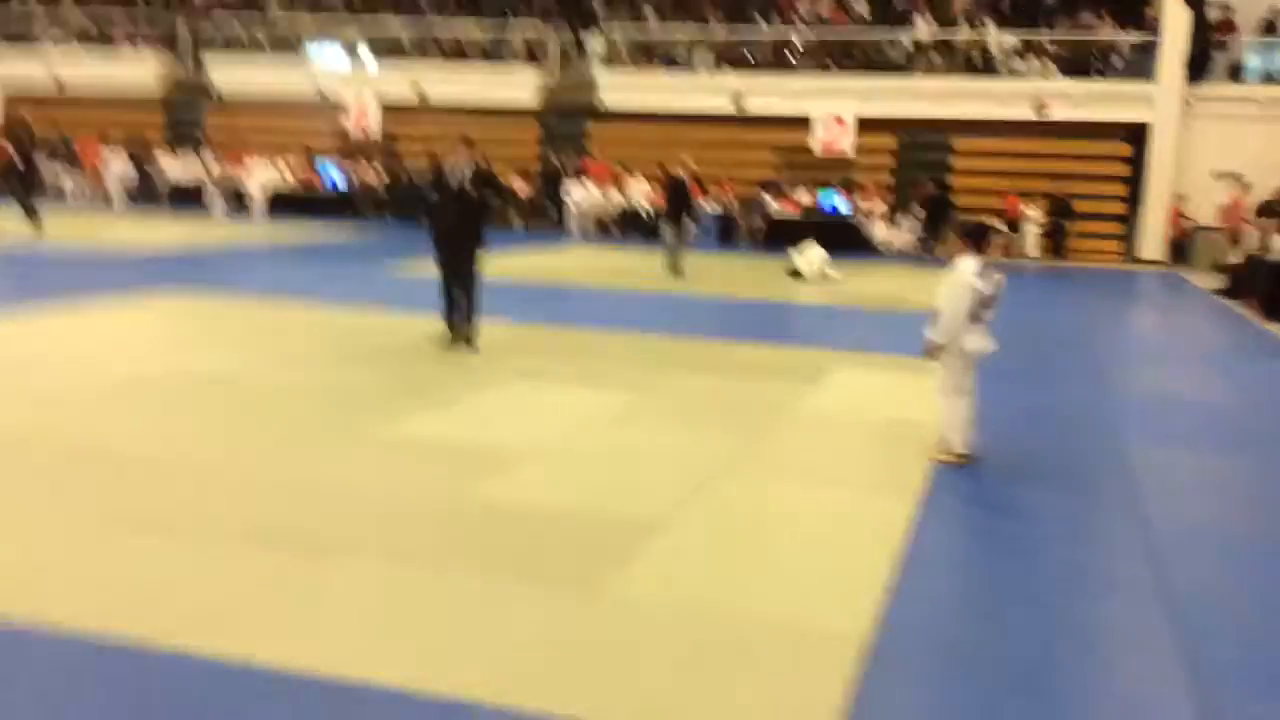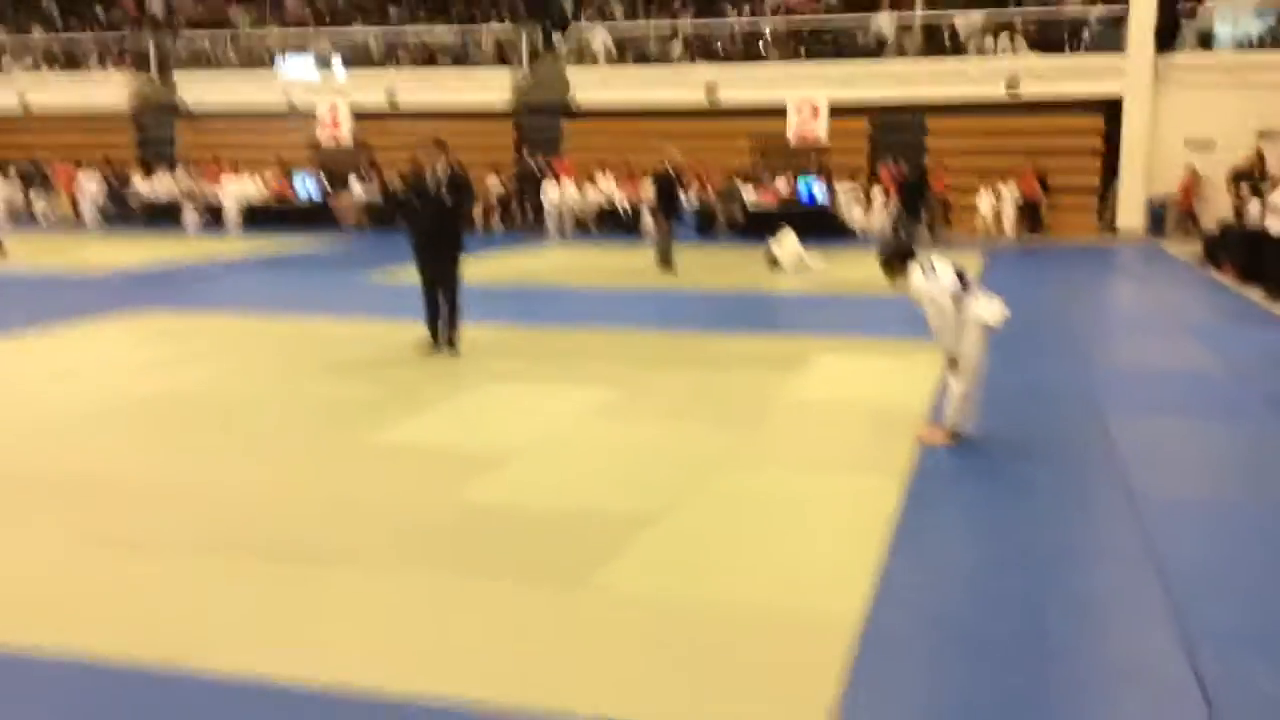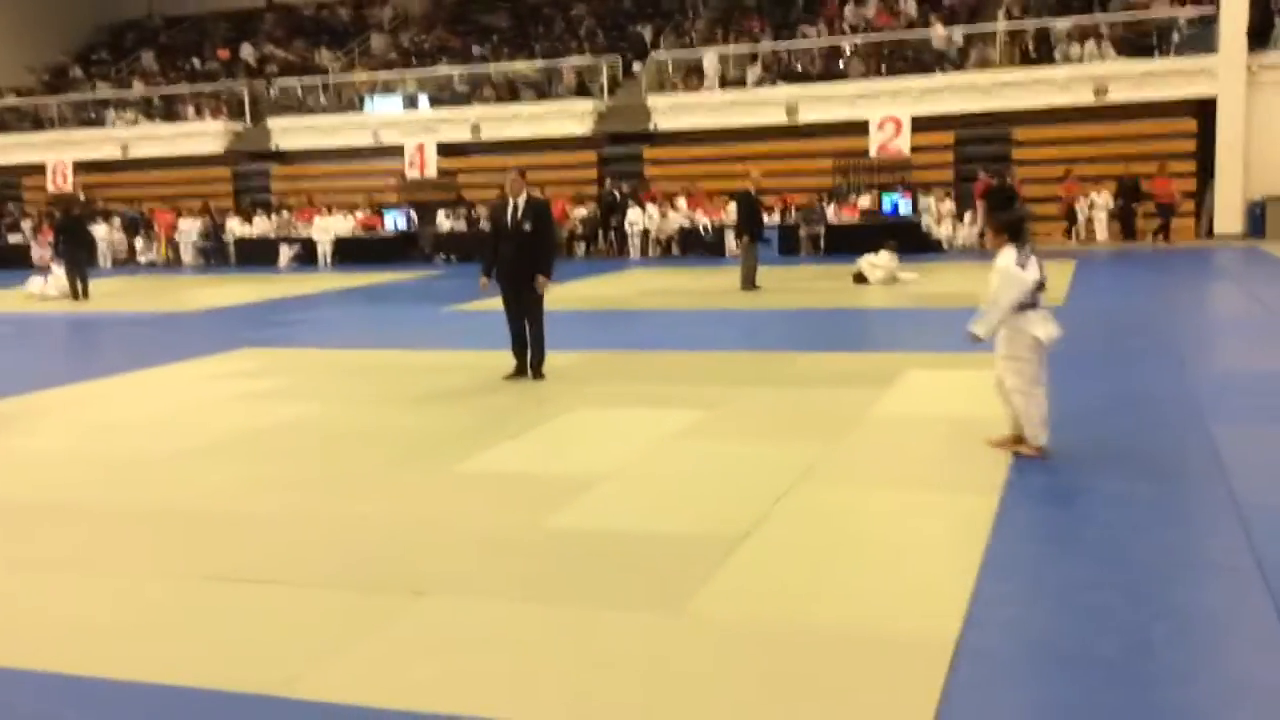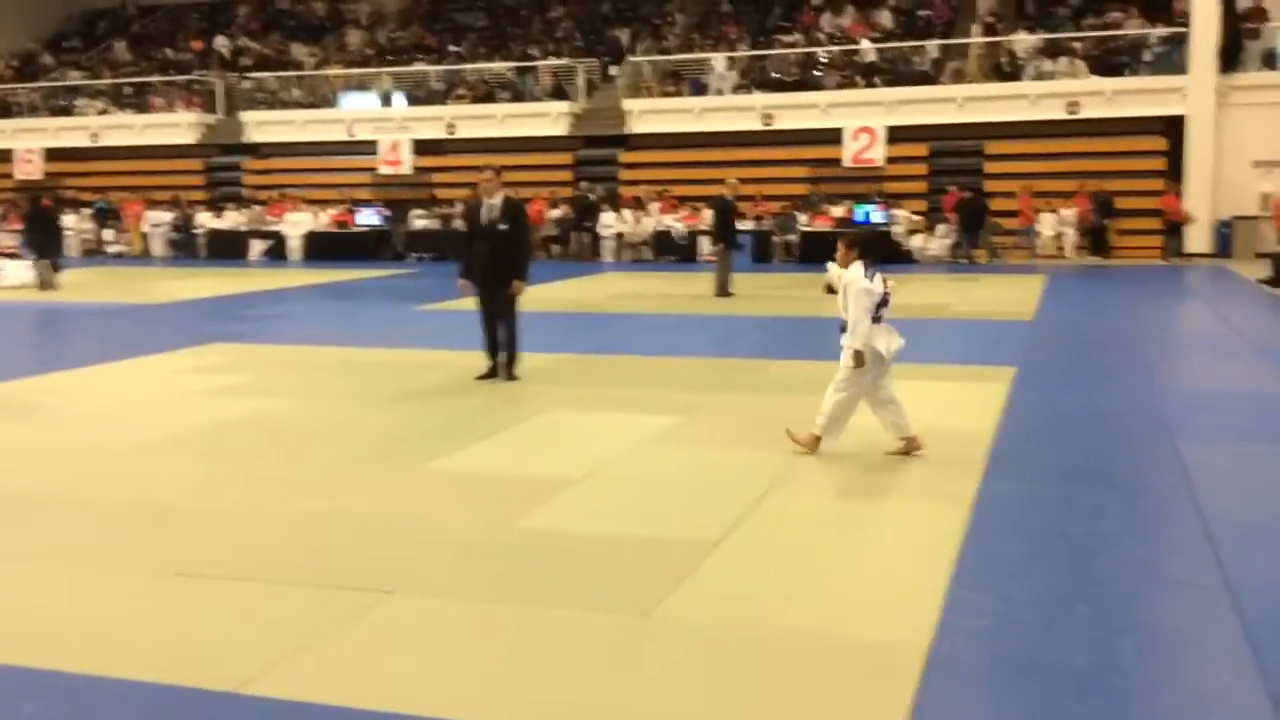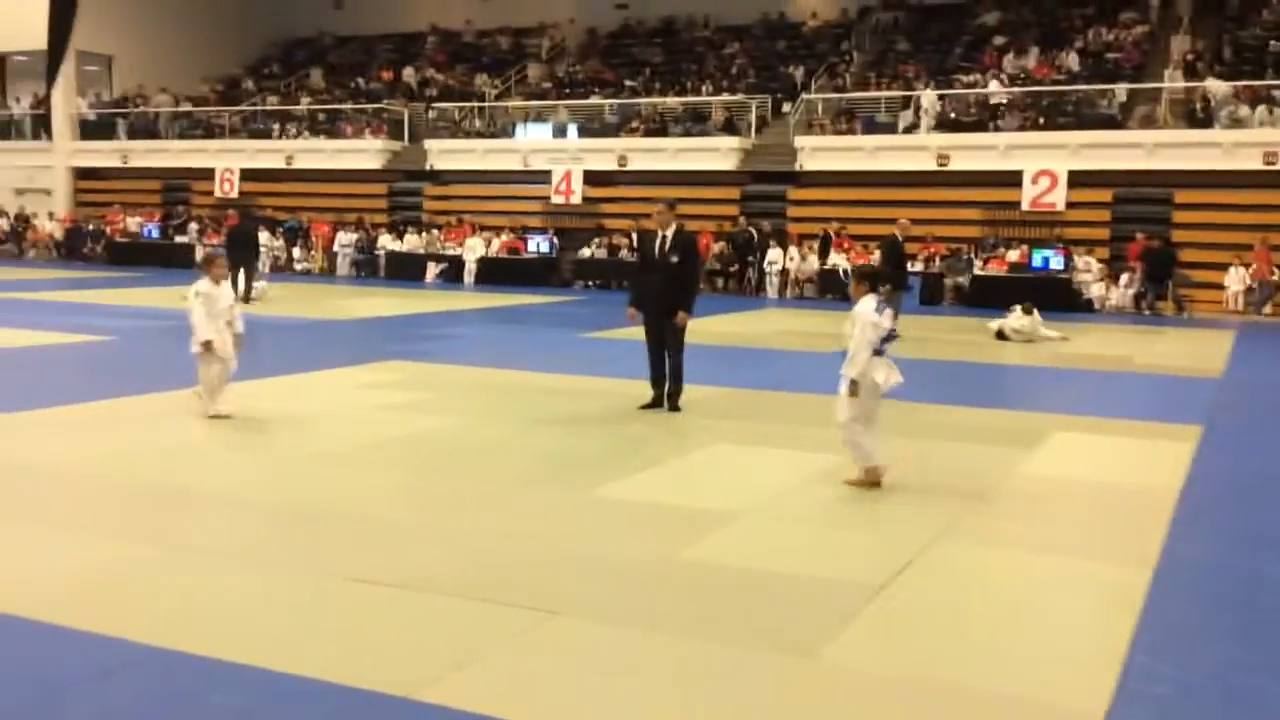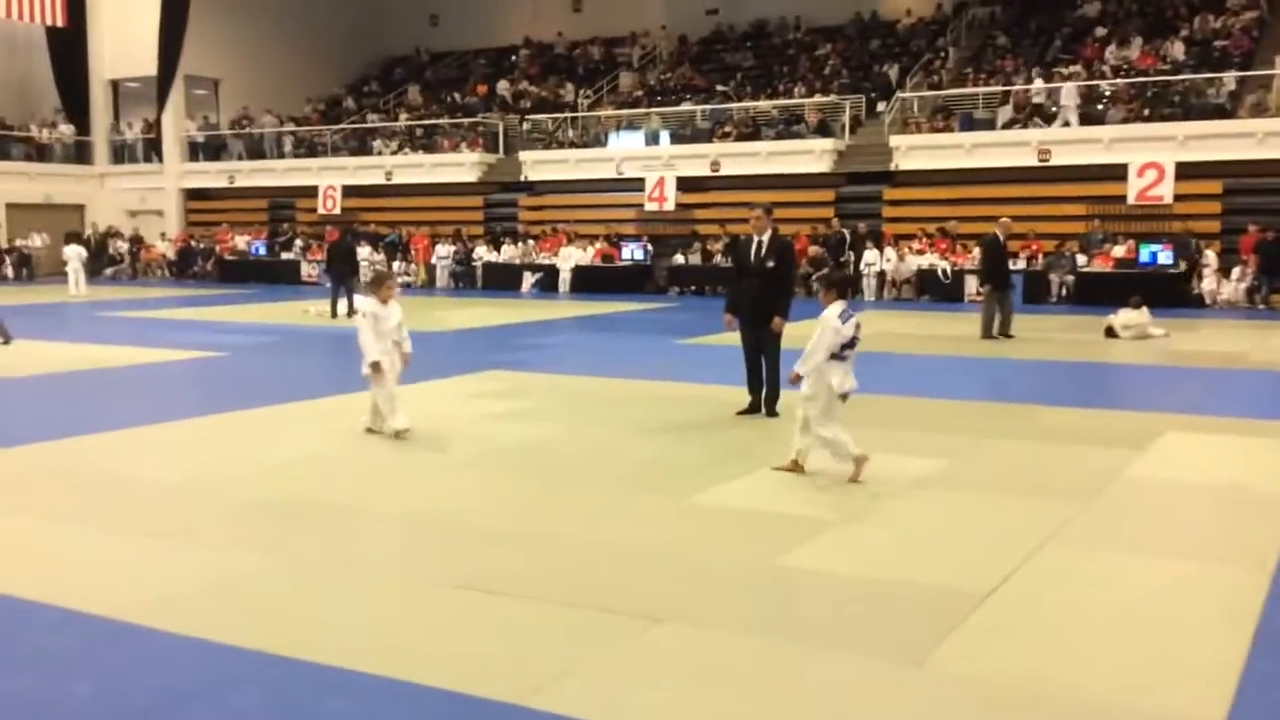
dt=0.7s
person 1, frame 1
left shoulder: (964, 271)
right shoulder: (984, 271)
left elbow: (954, 310)
left wrist: (936, 340)
left hip: (956, 339)
right hip: (969, 336)
left knee: (954, 392)
right knee: (962, 391)
left ankle: (959, 449)
right ankle: (961, 442)
person 1, frame 2
left shoulder: (920, 284)
right shoulder: (927, 264)
left elbow: (943, 316)
left wrist: (950, 351)
left hip: (972, 319)
right hip: (973, 314)
left knee: (964, 375)
right knee: (965, 375)
left ankle: (952, 429)
right ankle: (954, 424)
person 1, frame 3
left shoulder: (1007, 264)
right shoulder: (1024, 256)
left elbow: (999, 303)
left wrist: (979, 330)
left hip: (1021, 330)
right hip: (1026, 326)
left knee: (1024, 386)
right knee: (1007, 381)
left ankle: (1036, 442)
right ankle: (1019, 433)
person 1, frame 4
left shoulder: (857, 279)
right shoulder: (868, 273)
left elbow: (860, 317)
left wrist: (857, 348)
left hip: (864, 343)
right hip: (875, 341)
left knee: (841, 391)
right knee: (879, 393)
left ankle: (814, 438)
right ankle: (909, 438)
person 1, frame 5
left shoulder: (864, 310)
right shoulder: (880, 307)
left elbow: (860, 348)
left wrist: (853, 377)
left hip: (865, 374)
right hip: (876, 370)
left knee: (847, 421)
right knee: (865, 423)
left ankle: (871, 467)
right ankle: (870, 471)
person 1, frame 6
left shoulder: (829, 316)
right shoulder: (850, 316)
left elbow: (816, 349)
left wrist: (799, 371)
right wrist: (844, 386)
left hip: (824, 375)
right hip: (837, 374)
left knee: (822, 424)
right knee: (806, 418)
left ankle: (856, 456)
right ankle: (797, 460)
person 2, frame 1
left shoulder: (482, 173)
right shoulder: (444, 171)
left elbow: (500, 191)
left hip: (466, 238)
right hip: (445, 236)
left knee: (465, 283)
right knee: (449, 283)
left ankle: (465, 330)
right ankle: (454, 329)
person 2, frame 2
left shoulder: (458, 178)
right shoulder: (419, 176)
left elbow: (467, 205)
right elbow: (406, 199)
left hip: (448, 244)
right hip: (424, 243)
left knee: (448, 289)
right knee: (429, 289)
left ankle: (449, 336)
right ankle: (435, 336)
person 2, frame 3
left shoulder: (539, 206)
right shoulder: (499, 209)
left elbow: (549, 242)
right elbow: (493, 243)
left wrist: (545, 273)
right wrist: (486, 272)
left hip: (531, 275)
right hip: (507, 275)
left knee: (534, 319)
right knee: (514, 321)
left ankle: (536, 365)
right ankle: (521, 364)
person 2, frame 4
left shoulder: (514, 207)
right shoulder: (473, 209)
left elbow: (523, 244)
right elbow: (468, 243)
left wrist: (520, 276)
right wrist: (465, 274)
left hip: (506, 275)
right hip: (482, 274)
left knee: (507, 321)
right knee: (488, 322)
left ankle: (509, 365)
right ankle: (494, 365)
person 2, frame 5
left shoulder: (687, 240)
right shoulder: (646, 239)
left elbow: (692, 277)
right elbow: (640, 273)
left wrist: (686, 308)
right wrist: (634, 303)
left hip: (674, 307)
right hip: (651, 306)
left knee: (674, 354)
right knee: (655, 353)
left ankle: (673, 397)
right ankle: (657, 395)
person 2, frame 6
left shoulder: (783, 246)
right shoulder: (741, 245)
left elbow: (788, 283)
right elbow: (735, 280)
left wrist: (781, 313)
right wrist: (730, 309)
left hip: (771, 312)
right hip: (747, 311)
left knee: (771, 358)
right knee: (751, 358)
left ankle: (771, 403)
right ankle: (755, 400)
